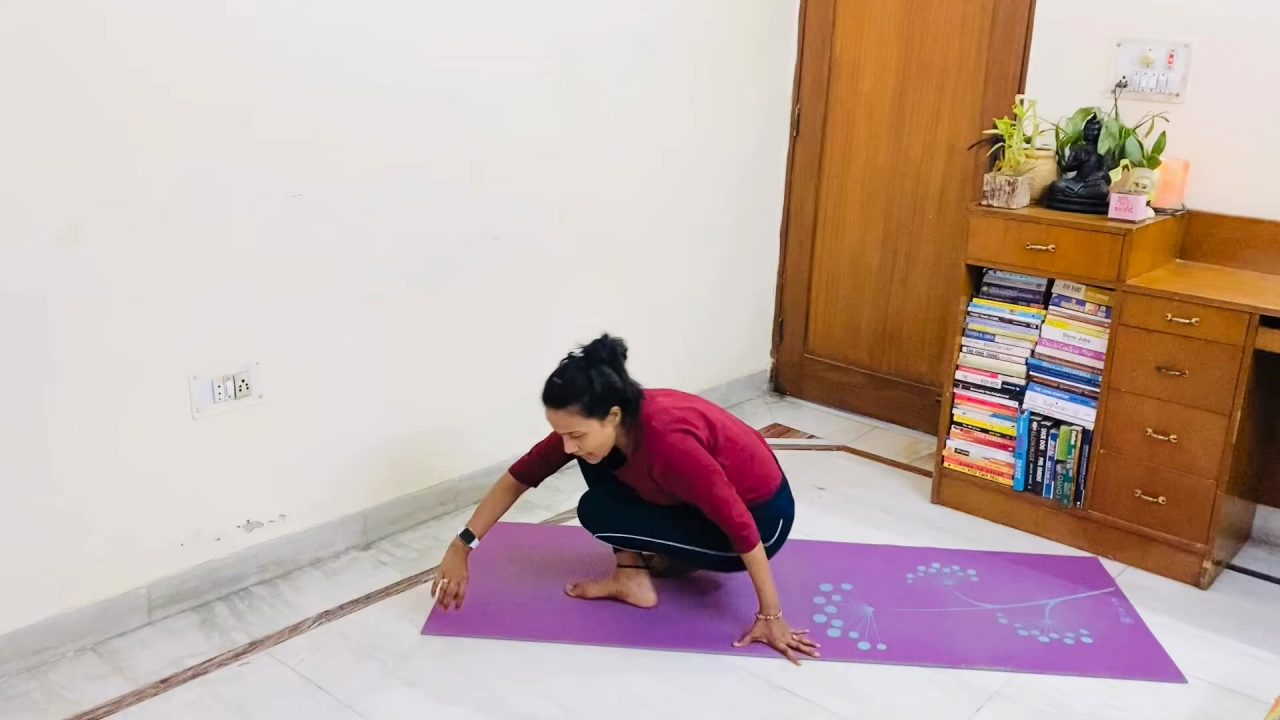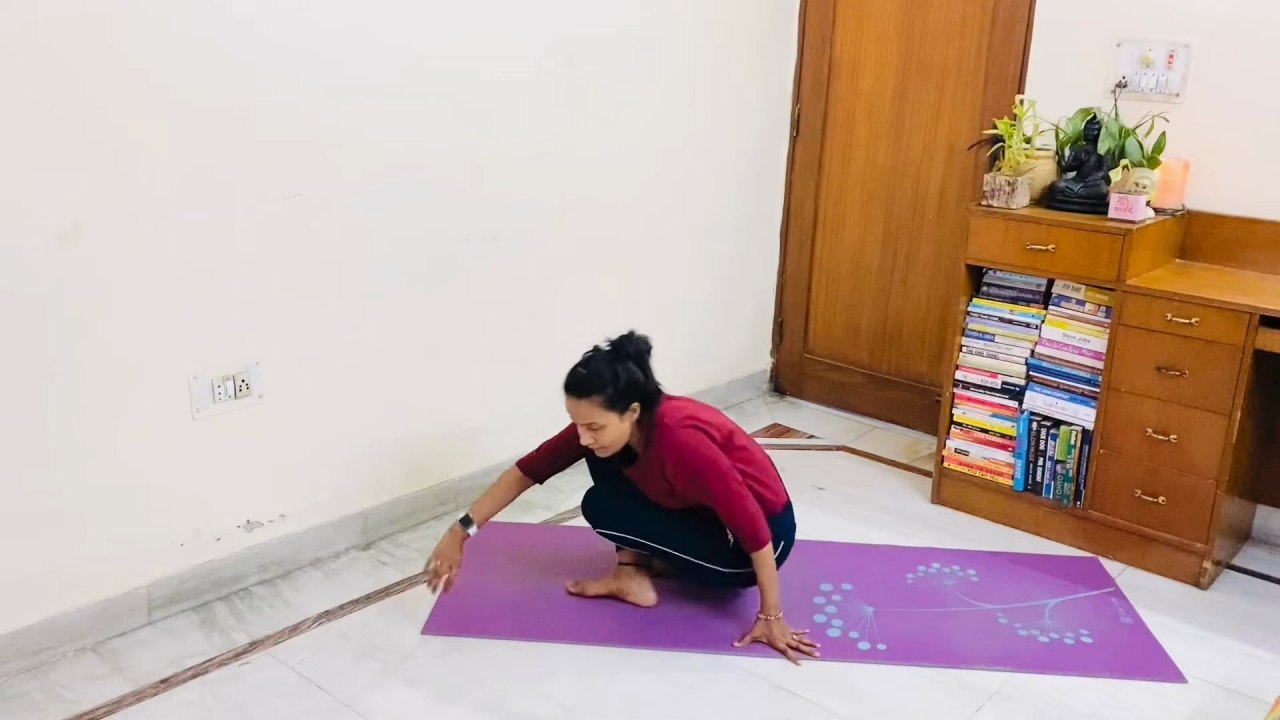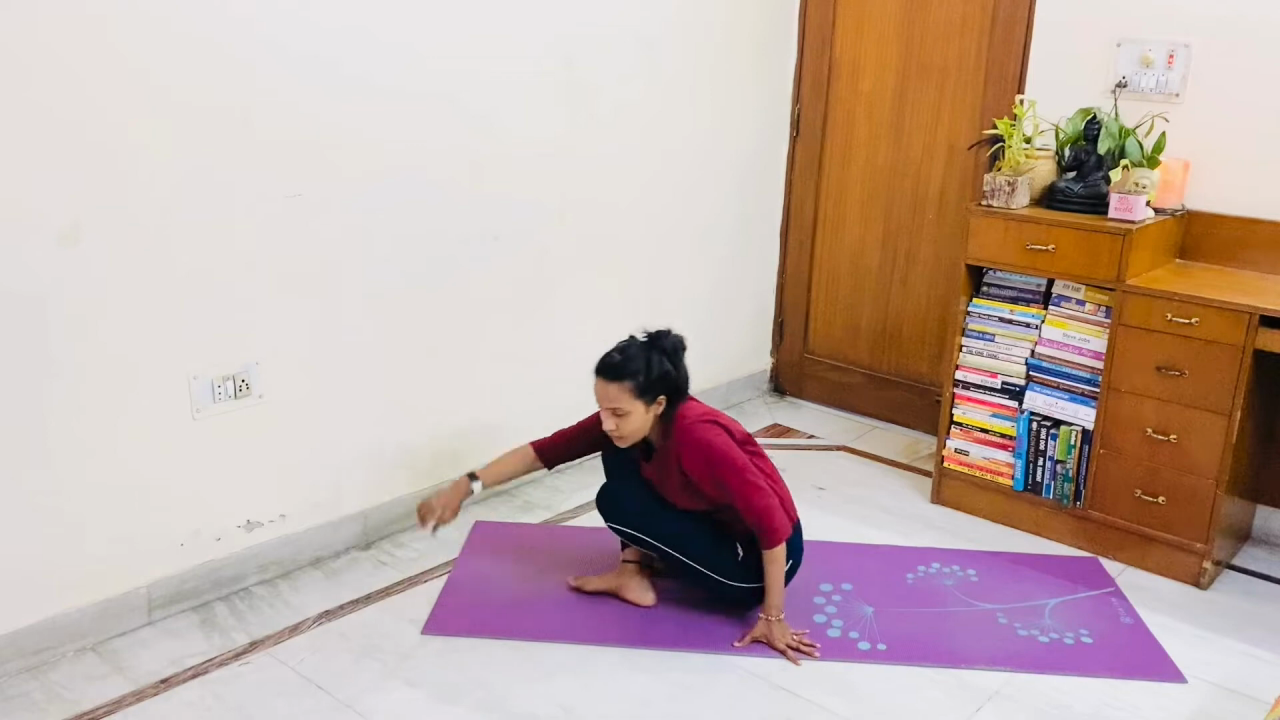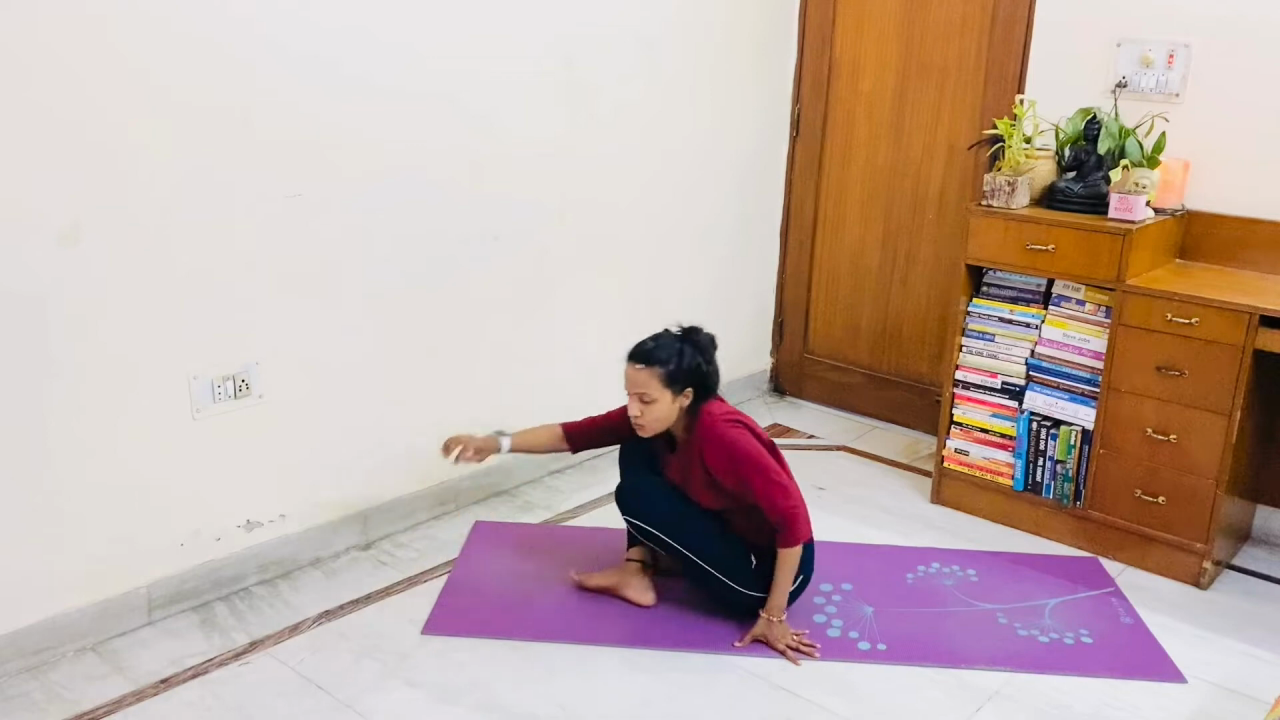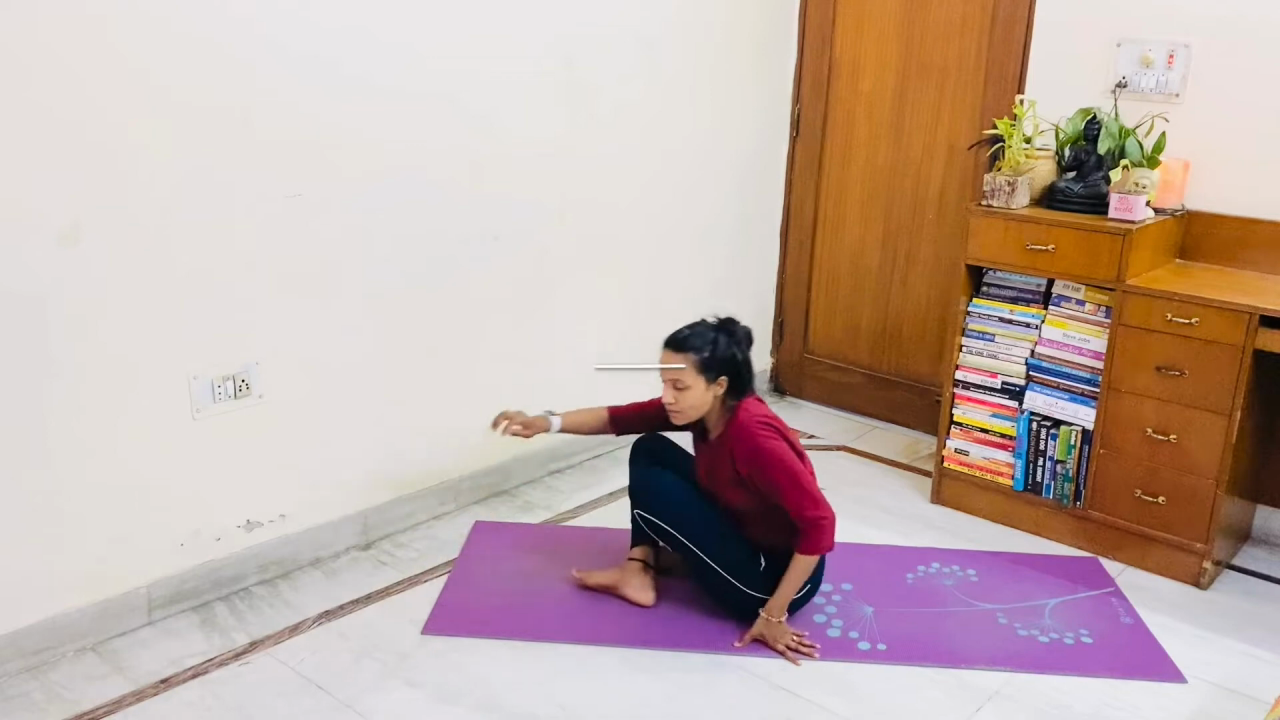
dt=0.1s
person 1, frame 1
left shoulder: (667, 440)
right shoulder: (607, 423)
left elbow: (740, 525)
right elbow: (520, 476)
left wrist: (770, 616)
right wrist: (462, 546)
left hip: (761, 516)
right hip: (715, 499)
left knee: (597, 509)
right ankle: (635, 569)
person 1, frame 2
left shoulder: (680, 439)
right shoulder: (613, 425)
left elbow: (753, 524)
right elbow: (527, 470)
left wrist: (771, 617)
right wrist: (461, 531)
left hip: (764, 528)
right hip: (713, 506)
left knee: (600, 505)
right ankle: (634, 568)
person 1, frame 3
left shoulder: (699, 436)
right shoulder: (636, 422)
left elbow: (774, 522)
right elbow: (547, 451)
left wrist: (773, 615)
right wrist: (466, 486)
left hip: (755, 562)
right hip: (718, 526)
left knee: (616, 499)
right knee: (617, 456)
right ankle: (635, 566)
person 1, frame 4
left shoulder: (723, 433)
right shoulder: (651, 418)
left elbow: (793, 520)
right elbow: (574, 434)
left wrist: (773, 616)
right wrist: (498, 443)
left hip: (764, 575)
right hip: (732, 533)
left knee: (636, 494)
right knee: (636, 451)
left ankle: (639, 569)
right ankle: (640, 567)
person 1, frame 5
left shoulder: (752, 434)
right shoulder: (705, 408)
left elbow: (819, 525)
right elbow: (621, 418)
left wrist: (776, 613)
right wrist: (547, 422)
left hip: (767, 576)
right hip: (742, 536)
left knee: (652, 489)
right knee: (648, 449)
left ankle: (641, 569)
right ankle: (642, 565)
